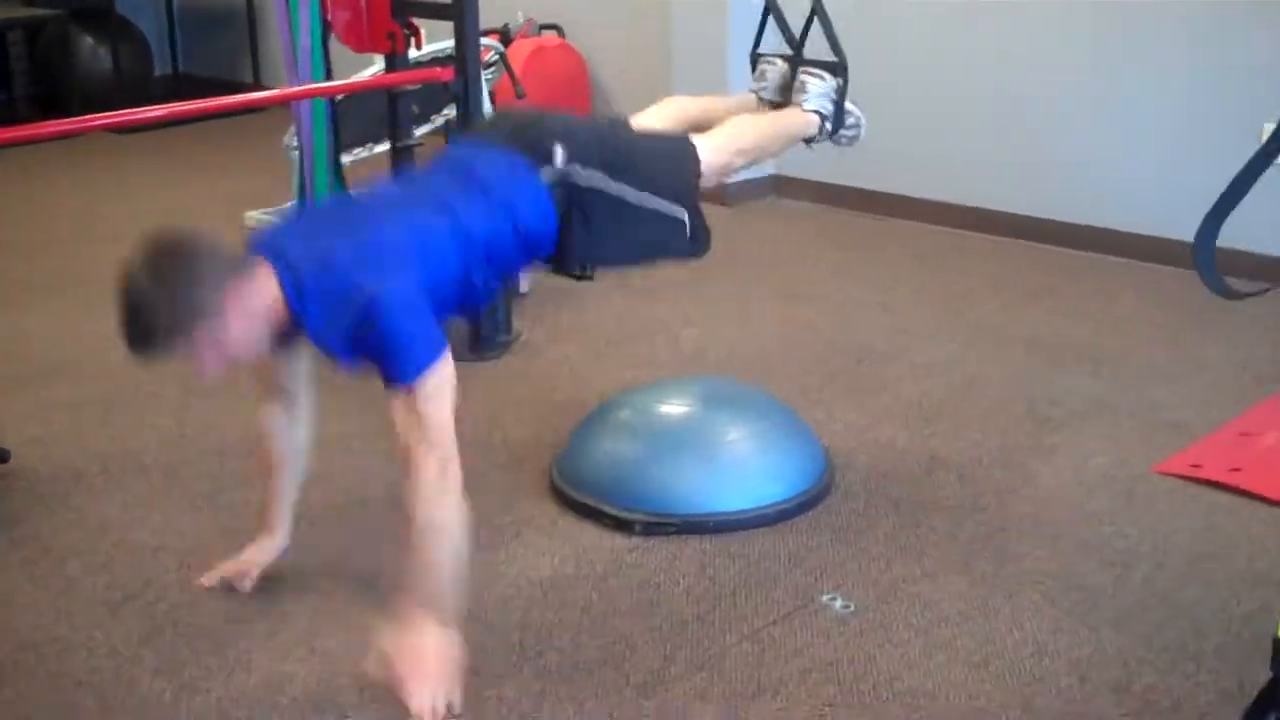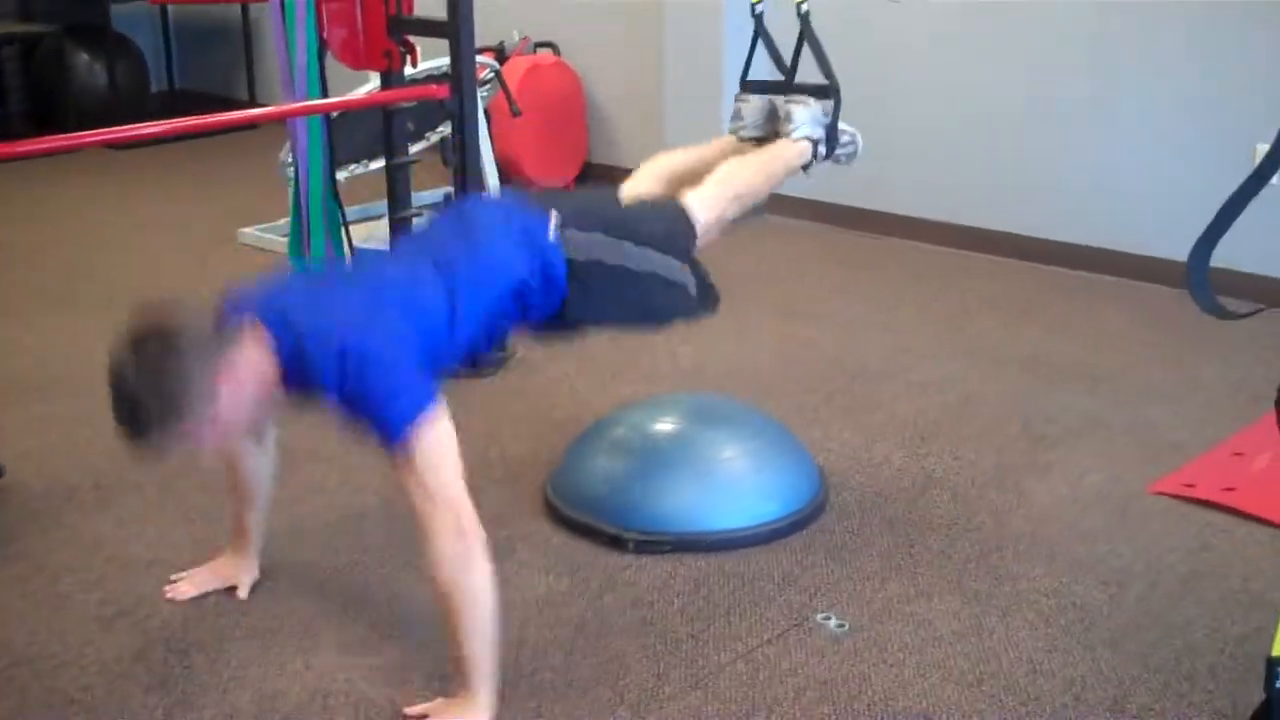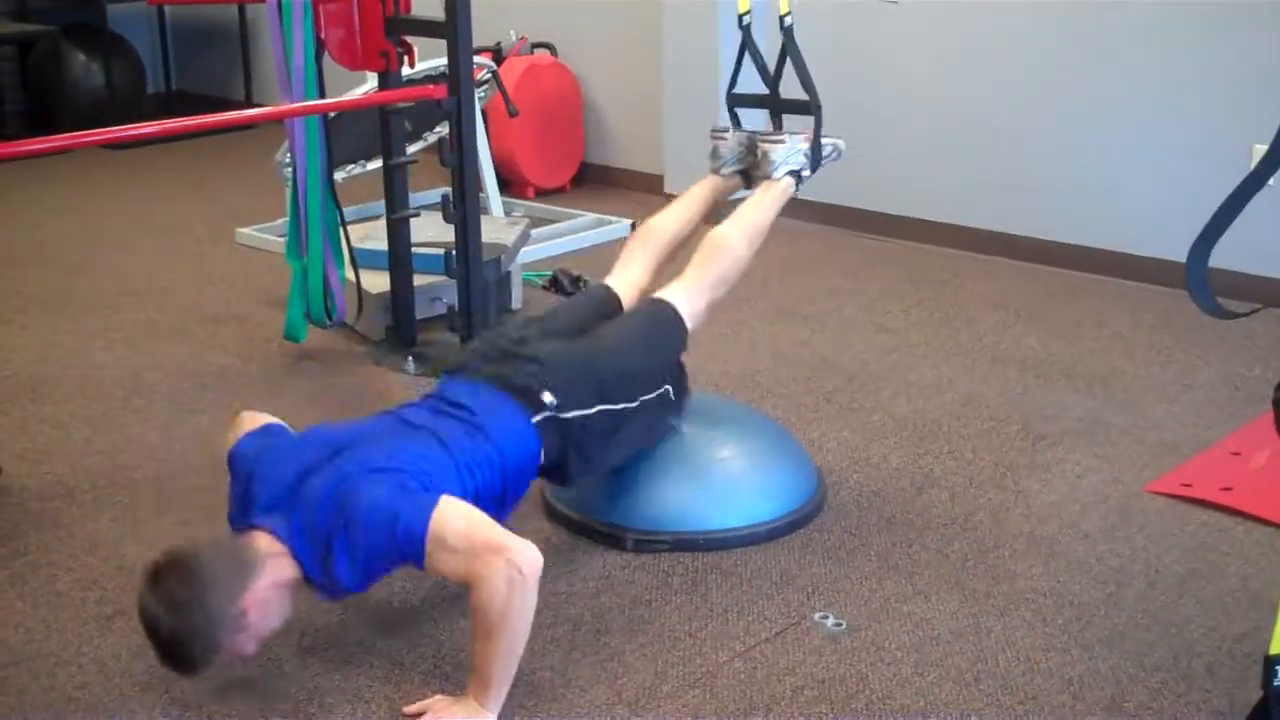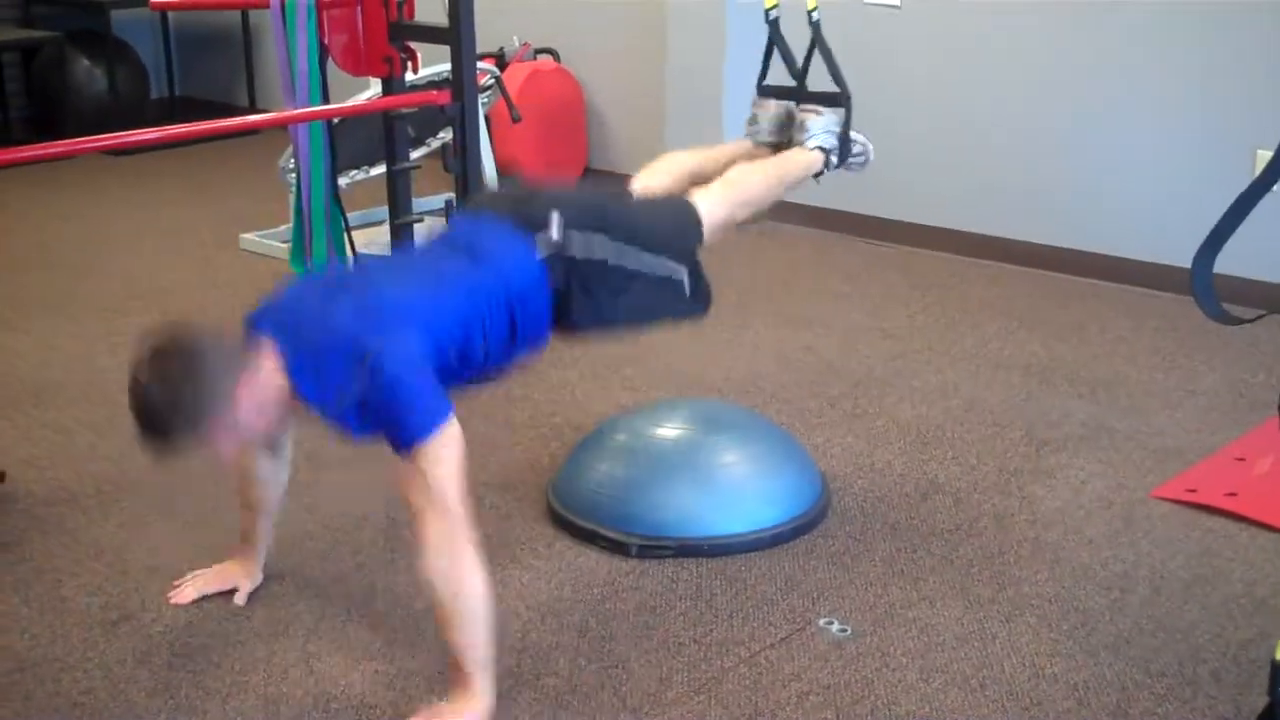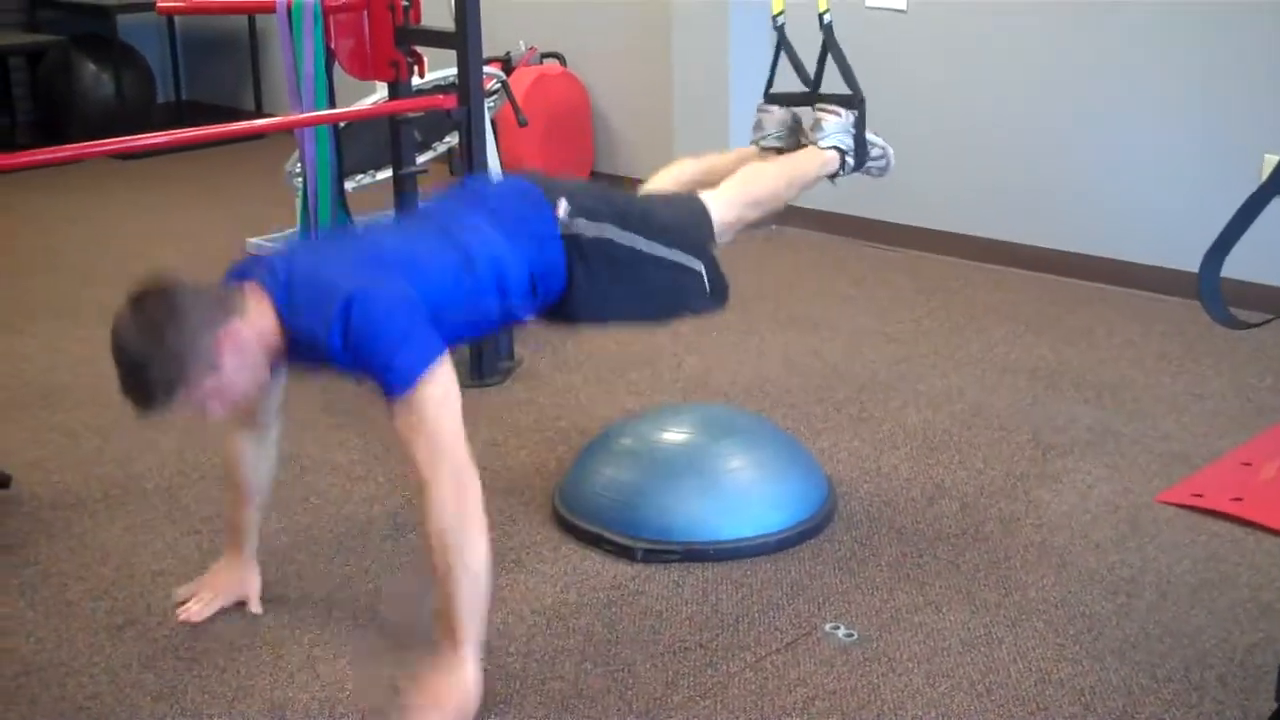
dt=0.3s
person 1, frame 1
left shoulder: (371, 298)
right shoulder: (265, 273)
left elbow: (432, 470)
right elbow: (284, 399)
left wrist: (432, 623)
right wrist: (272, 531)
left hip: (552, 186)
right hip: (489, 166)
left knee: (695, 170)
right knee: (646, 136)
left ankle: (812, 109)
right ankle: (767, 91)
person 1, frame 2
left shoulder: (359, 355)
right shoulder: (244, 326)
left elbow: (456, 534)
right elbow: (255, 433)
right wrist: (242, 550)
left hip: (548, 264)
right hip: (482, 231)
left knee: (695, 218)
right knee: (635, 198)
left ankle: (803, 137)
right ankle: (751, 130)
person 1, frame 3
left shoulder: (362, 521)
right shoulder: (255, 482)
left elbow: (514, 564)
right wrist: (225, 573)
left hip: (543, 416)
right hip: (483, 378)
left knee: (678, 304)
right knee: (624, 284)
left ankle: (783, 168)
right ankle: (730, 166)
person 1, frame 4
left shoulder: (376, 369)
right shoulder: (263, 338)
left elbow: (447, 534)
right elbow: (268, 441)
right wrist: (247, 558)
left hip: (553, 258)
right hip: (497, 229)
left knee: (695, 224)
right knee: (646, 196)
left ankle: (814, 143)
right ankle: (765, 134)
person 1, frame 5
left shoulder: (360, 316)
right shoulder: (247, 295)
left elbow: (453, 482)
right elbow: (253, 419)
right wrist: (241, 556)
left hip: (564, 238)
right hip: (493, 220)
left knee: (703, 224)
right knee: (654, 200)
left ankle: (829, 146)
right ankle: (771, 137)
